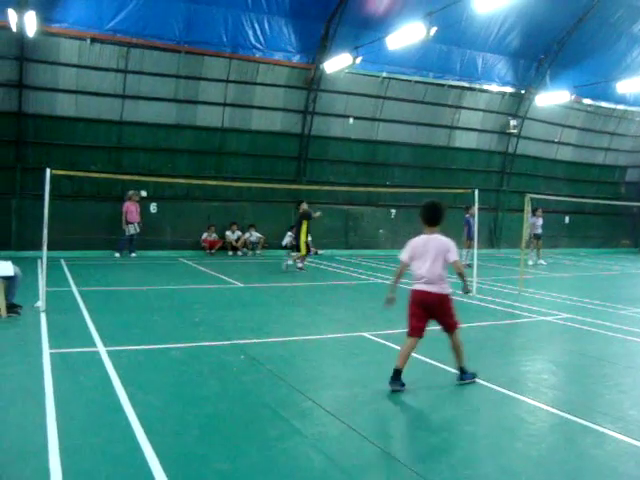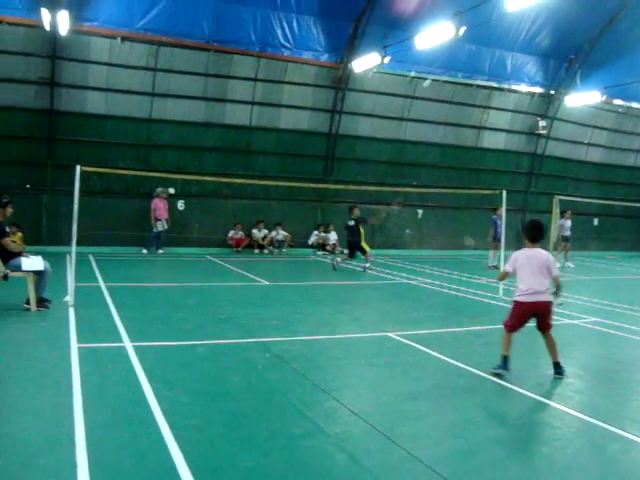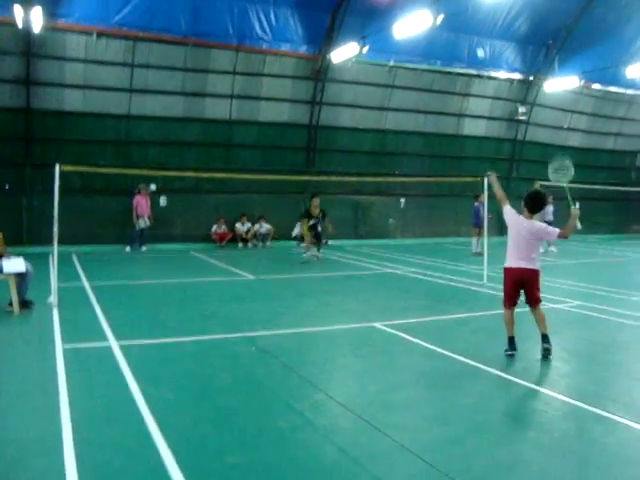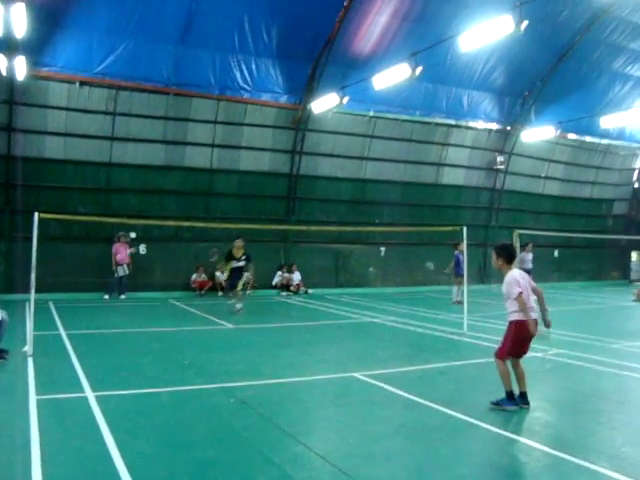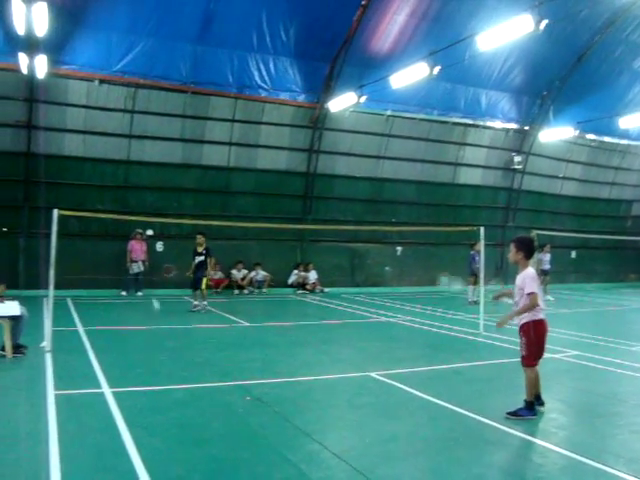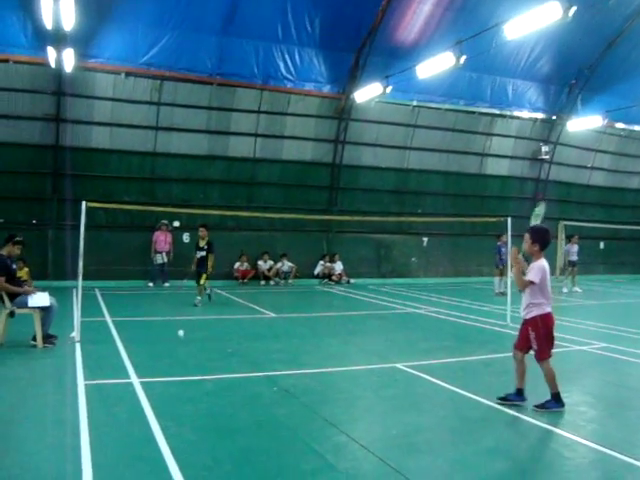
dt=0.5s
person 1, frame 1
left shoulder: (414, 243)
right shoulder: (446, 243)
left elbow: (401, 270)
right elbow: (458, 268)
left wrist: (392, 291)
right wrist: (465, 284)
left hip: (419, 294)
right hip: (440, 295)
left knee: (413, 338)
right knee: (452, 332)
left ankle: (396, 377)
right ankle: (462, 373)
person 1, frame 2
left shoulder: (517, 256)
right shoulder: (547, 257)
left elbow: (501, 277)
right elbow: (557, 281)
left wrist: (509, 271)
right wrist: (557, 292)
left hip: (523, 302)
right hip: (544, 302)
left knee: (508, 329)
right knee: (546, 332)
left ankle: (504, 364)
right ankle: (557, 367)
person 1, frame 3
left shoulder: (513, 219)
right shoulder: (541, 228)
left elbow: (502, 199)
right elbow: (565, 234)
left wrist: (493, 180)
right wrist: (573, 218)
left hip: (511, 269)
right hip: (531, 271)
left knee: (509, 307)
right knee: (535, 307)
left ankle: (511, 344)
right ankle: (545, 340)
person 1, frame 4
left shoulder: (510, 279)
right shoulder: (520, 274)
left elbow: (522, 301)
right elbow: (539, 293)
left wrist: (530, 322)
right wrist: (545, 316)
left hip: (520, 323)
right hip: (527, 322)
left knee: (500, 357)
right knee: (515, 359)
left ankle: (510, 398)
right ankle: (523, 397)
person 1, frame 5
left shoulder: (529, 275)
right shoulder: (523, 274)
left elbow: (533, 302)
left wrist: (509, 316)
right wrist: (507, 293)
left hip: (532, 324)
right hip: (529, 323)
left knee: (528, 365)
right knee: (531, 364)
left ankle: (529, 407)
right ankle: (537, 398)
person 1, frame 6
left shoulder: (539, 266)
right shoulder: (536, 265)
left elbow: (521, 286)
right elbow: (525, 281)
left wrist: (515, 261)
right wrist: (519, 263)
left hip: (539, 318)
right hip: (531, 317)
left knee: (543, 359)
right knee: (518, 353)
left ankle: (556, 400)
right ankle: (518, 393)
